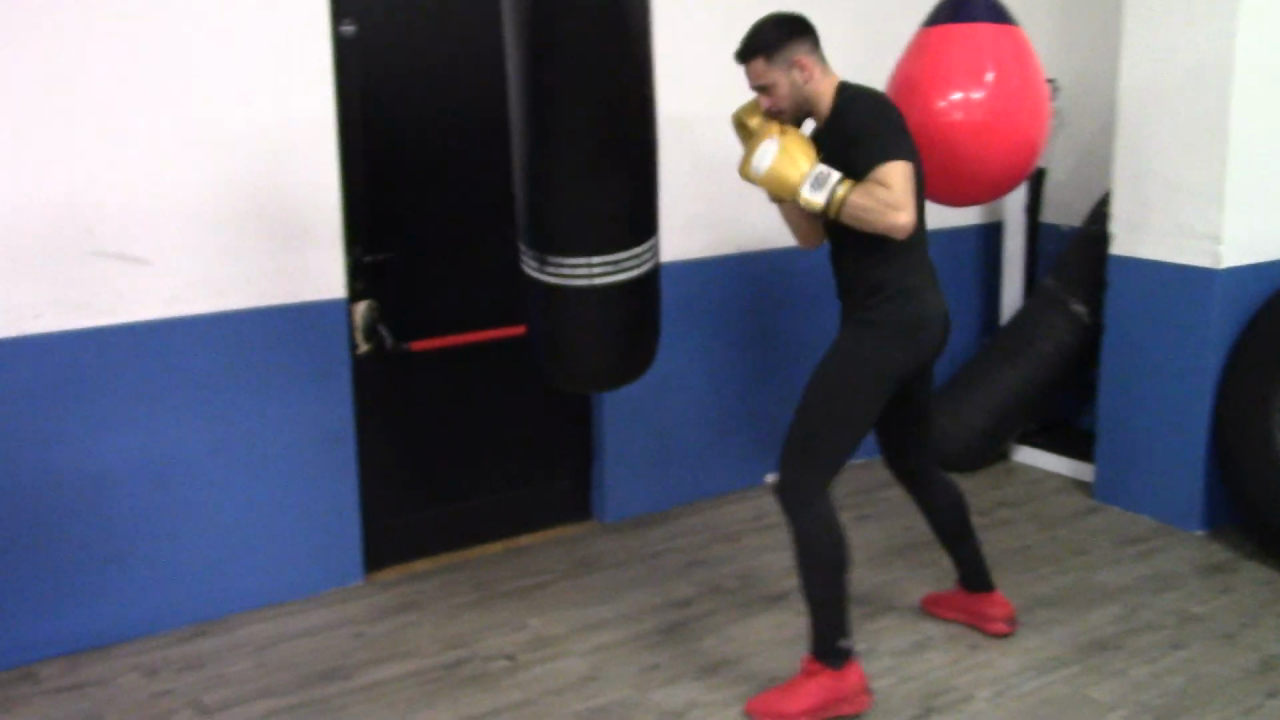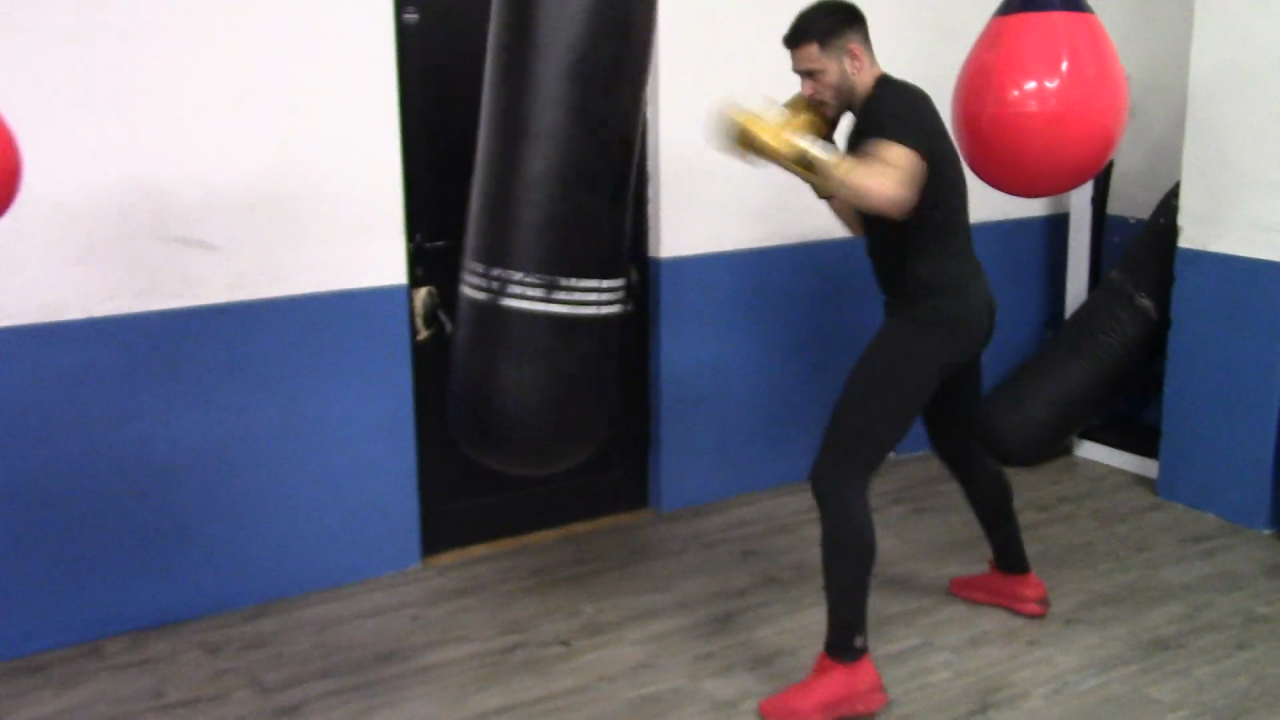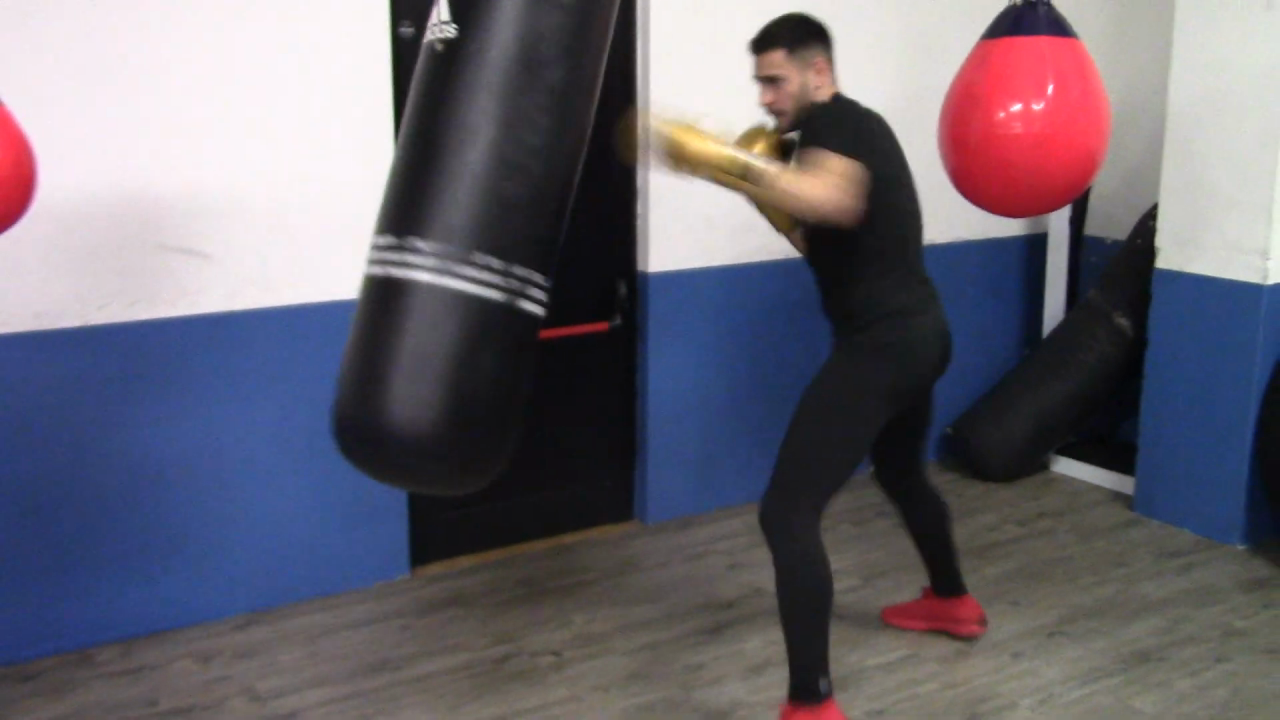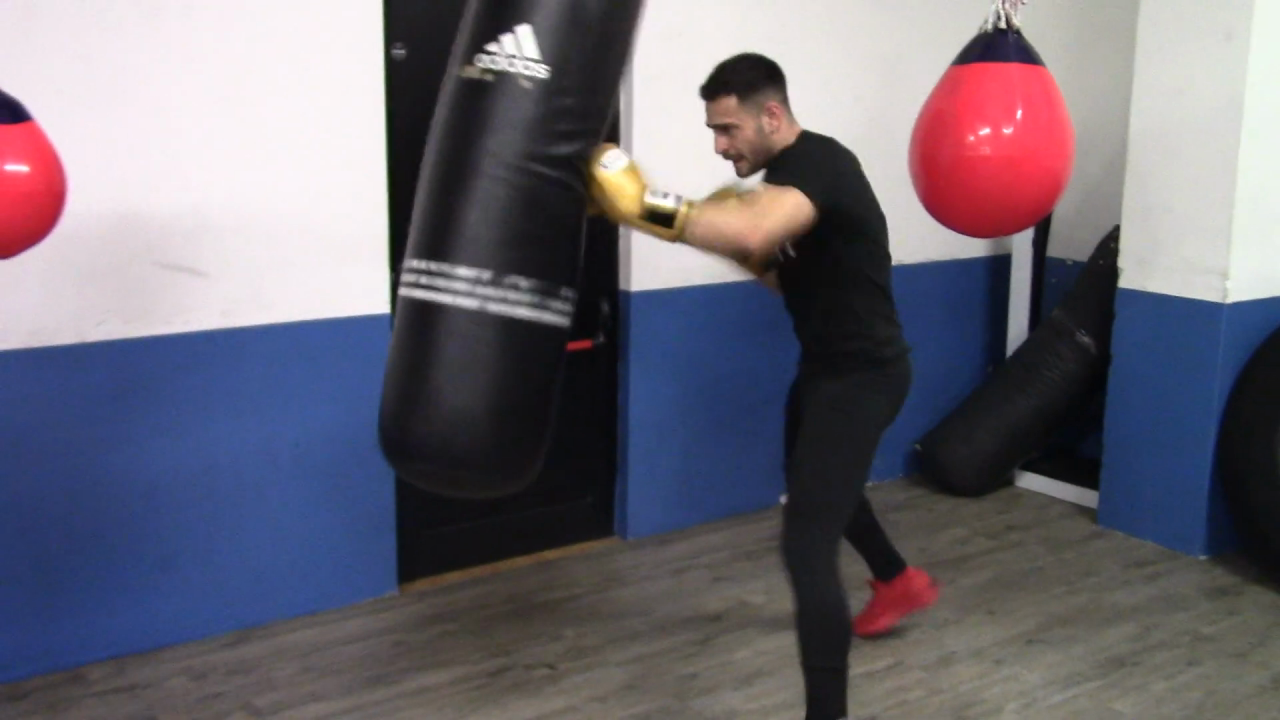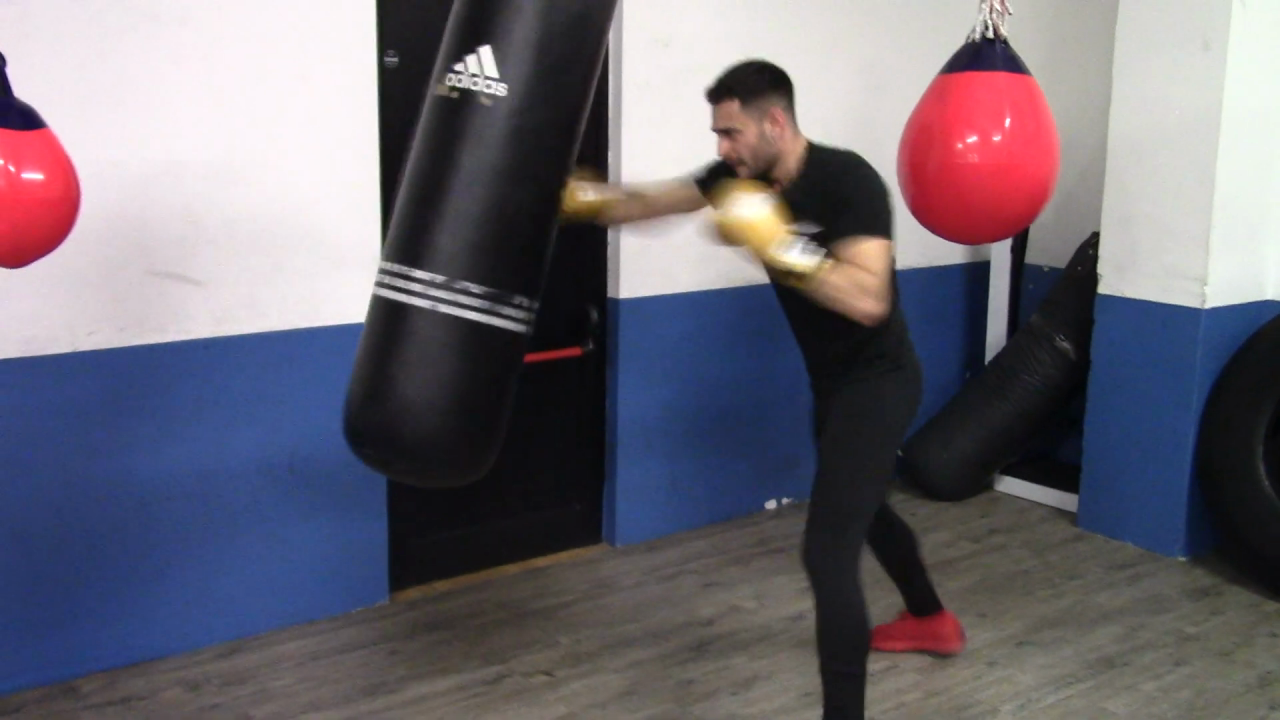
dt=0.5s
person 1, frame 1
left shoulder: (864, 113)
right shoulder: (830, 126)
left elbow: (898, 217)
right elbow: (813, 235)
left wrist: (809, 180)
right wrist: (784, 166)
left hip: (887, 320)
right hip: (915, 317)
left knee: (800, 482)
right knee: (913, 460)
right ankle: (982, 596)
person 1, frame 2
left shoulder: (894, 108)
right shoulder: (878, 116)
left elbow: (888, 195)
right elbow: (867, 220)
left wrist: (796, 146)
right wrist: (809, 159)
left hip: (934, 320)
right hip: (962, 309)
left knee: (836, 475)
right knee: (957, 445)
right ankle: (1015, 576)
person 1, frame 3
left shoulder: (839, 124)
right shoulder: (832, 132)
left elbow: (826, 201)
right elbow: (812, 239)
left wrist: (726, 158)
right wrist: (745, 173)
left hip: (883, 343)
right hip: (920, 333)
left knee: (786, 511)
right knee: (900, 471)
right ankle: (953, 602)
person 1, frame 4
left shoulder: (823, 162)
right shoulder: (768, 169)
left elbow: (754, 233)
right elbow: (775, 268)
left wrist: (646, 205)
left hip: (864, 375)
right hip: (823, 366)
left knee: (804, 545)
right knee: (819, 485)
right ankle: (900, 581)
person 1, frame 5
left shoulder: (848, 179)
right shoulder: (755, 178)
left elbow: (866, 302)
right elbow: (657, 201)
left wrist: (780, 247)
right wrist: (584, 198)
left hip: (877, 379)
right hip: (833, 378)
left knee: (828, 552)
right knee: (862, 503)
right ankle: (931, 620)
